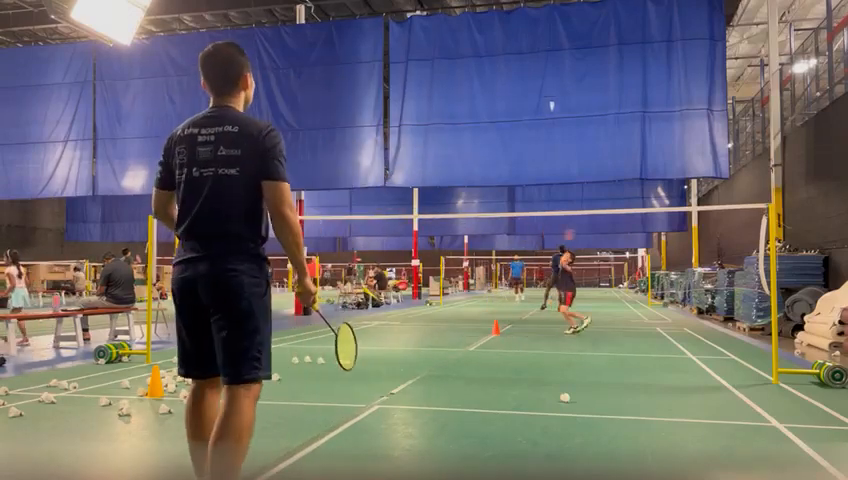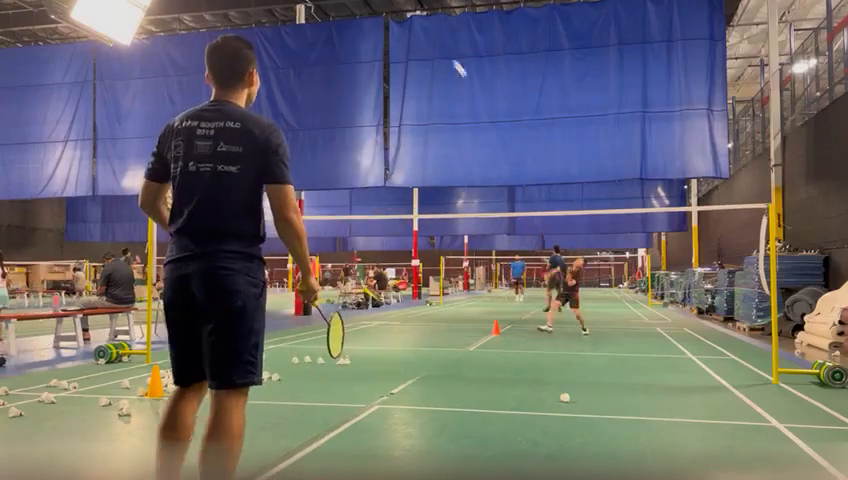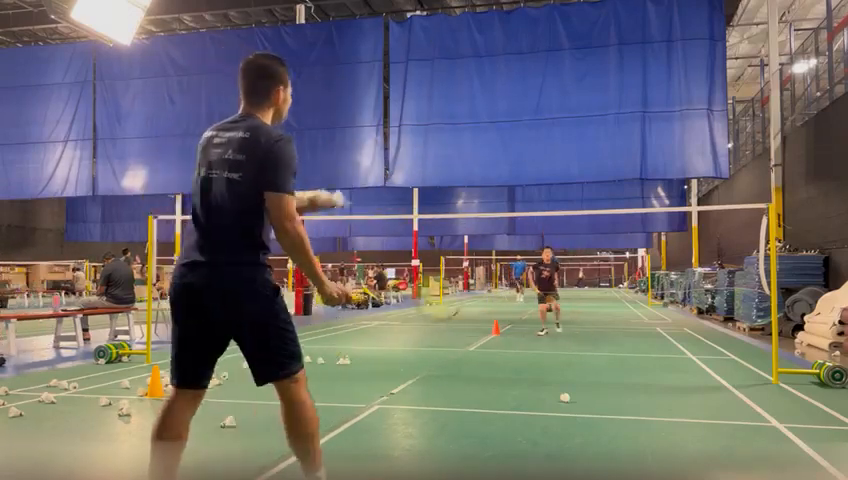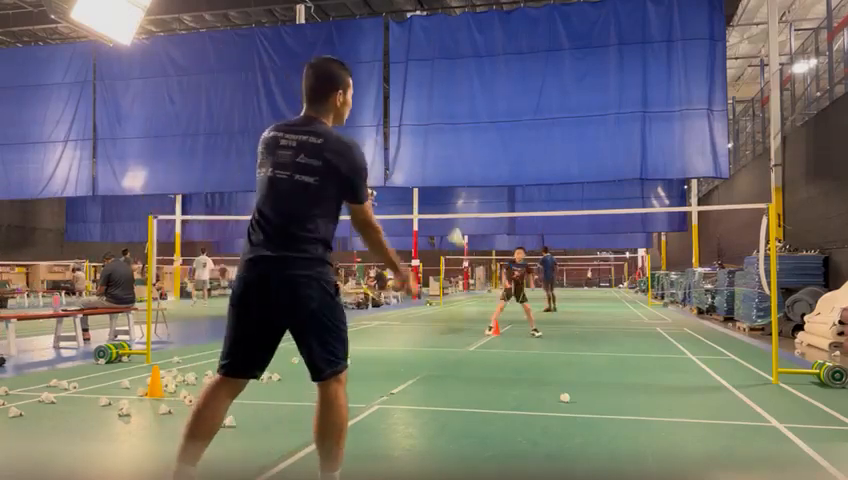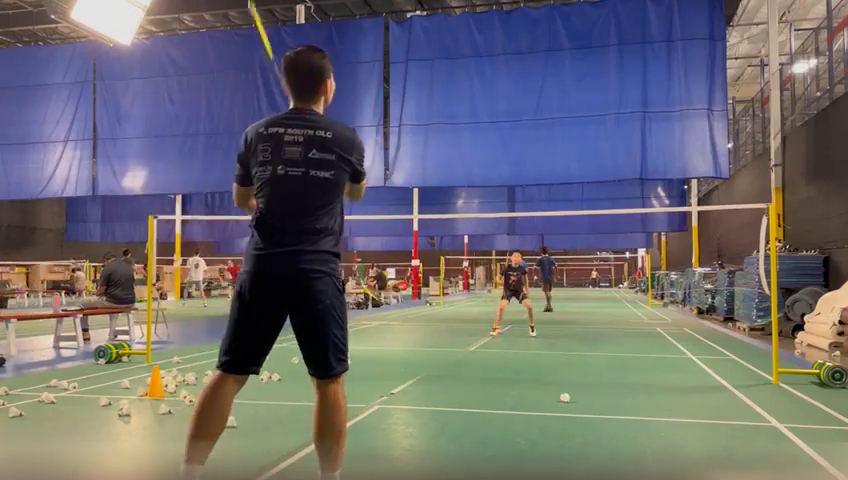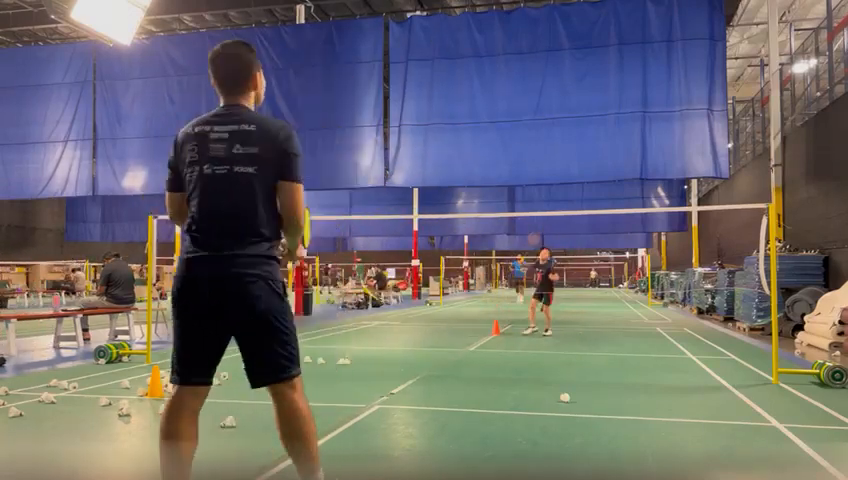
dt=0.4s
person 1, frame 1
left shoulder: (179, 137)
right shoulder: (261, 135)
left elbow: (161, 209)
right elbow: (282, 212)
right wrist: (303, 275)
left hip: (189, 271)
right hip: (239, 272)
left knee: (205, 383)
right knee: (243, 387)
person 1, frame 2
left shoulder: (175, 129)
right shoulder: (263, 133)
left elbow: (148, 202)
right elbow: (286, 214)
right wrist: (307, 273)
left hip: (180, 270)
right hip: (234, 272)
left knee: (189, 387)
right knee: (230, 394)
person 1, frame 3
left shoulder: (210, 137)
right shoulder: (273, 143)
right elbow: (284, 224)
left wrist: (305, 201)
right wrist: (322, 283)
left hip: (190, 277)
right hip: (243, 279)
left knee: (185, 393)
right knee: (292, 382)
person 1, frame 4
left shoulder: (269, 138)
right shoulder: (344, 150)
right elbow: (365, 224)
right wrist: (399, 270)
left hip: (254, 273)
right hip: (306, 277)
left knee: (228, 379)
right knee: (332, 381)
person 1, frame 5
left shoulder: (255, 134)
right shoulder: (346, 140)
left elbow: (241, 200)
right elbow: (355, 192)
left hip: (260, 268)
right hip: (316, 272)
left knee: (228, 374)
right knee: (329, 381)
person 1, frame 6
left shoulder: (186, 136)
right shoulder: (278, 134)
left elbow: (176, 212)
right elbow: (293, 213)
right wrist: (293, 246)
left hip: (195, 274)
right hip: (253, 273)
left knee: (189, 390)
right knee: (286, 386)
